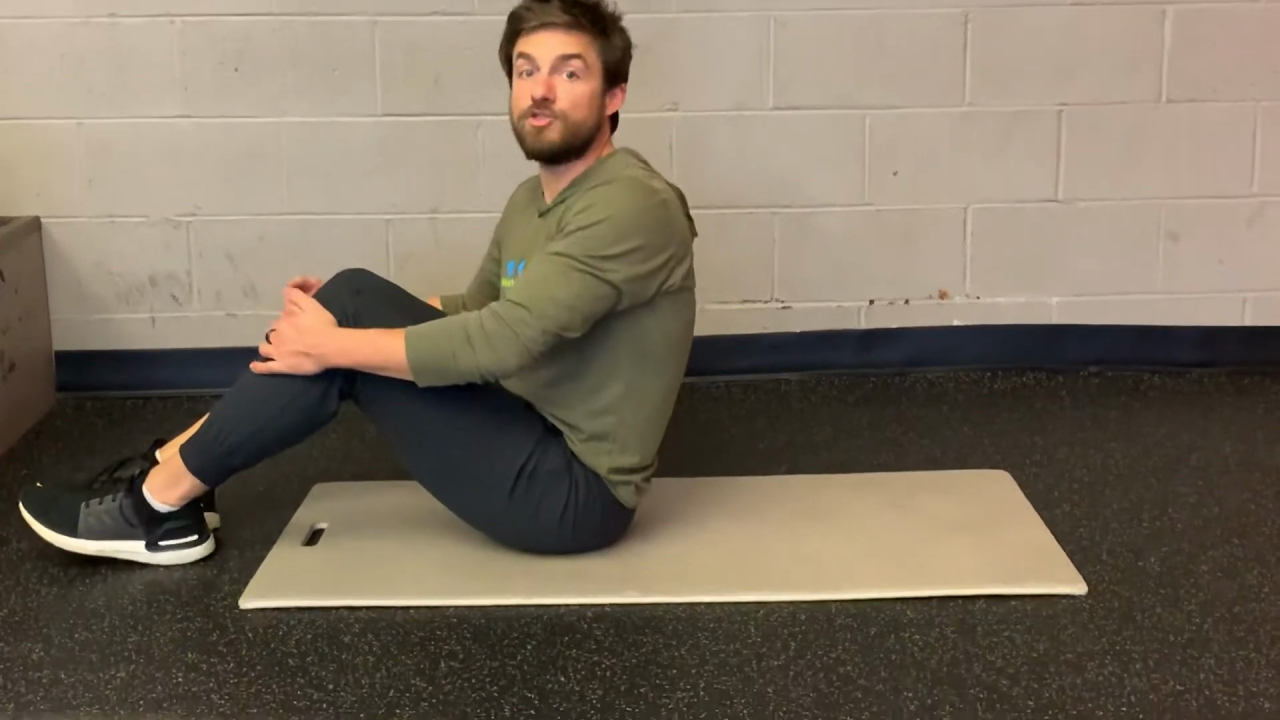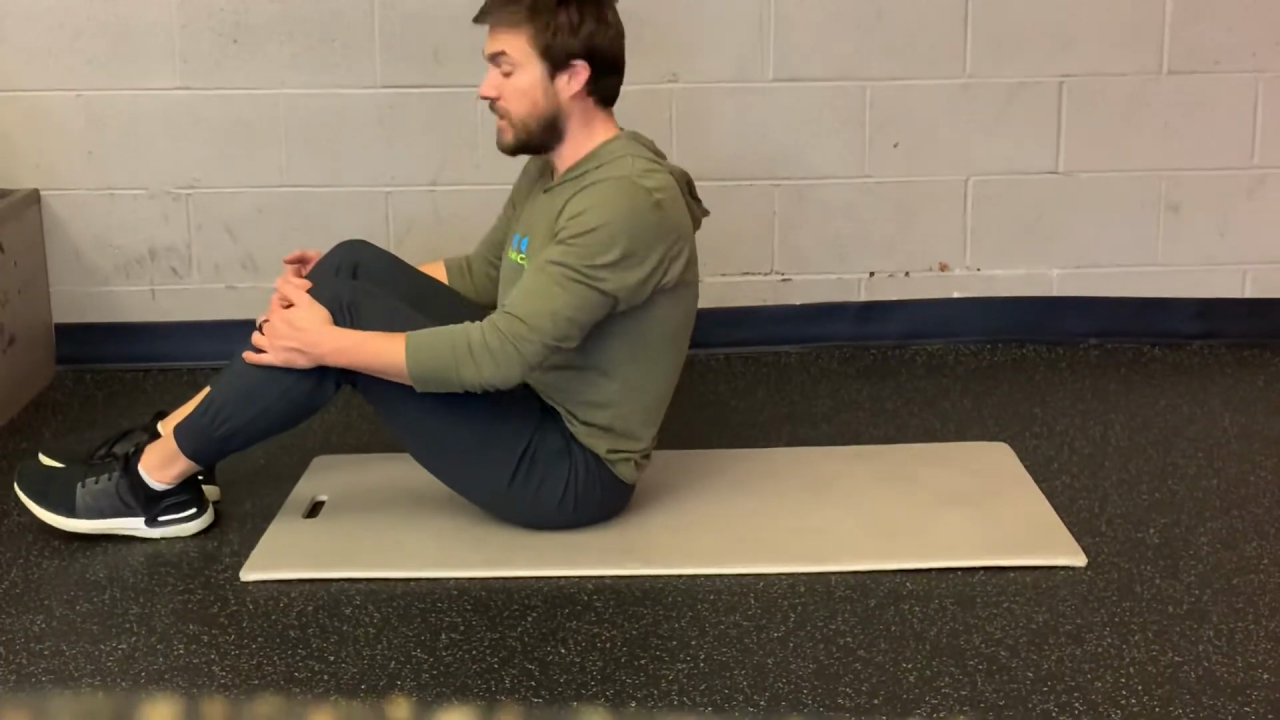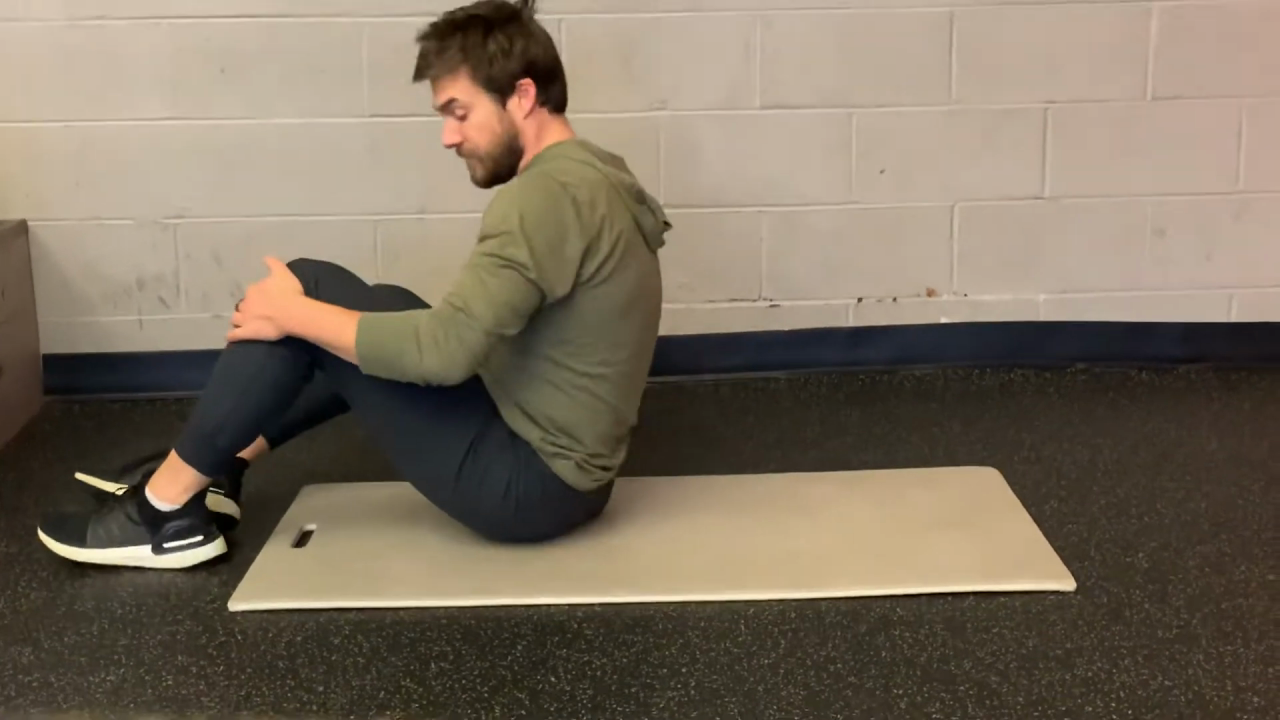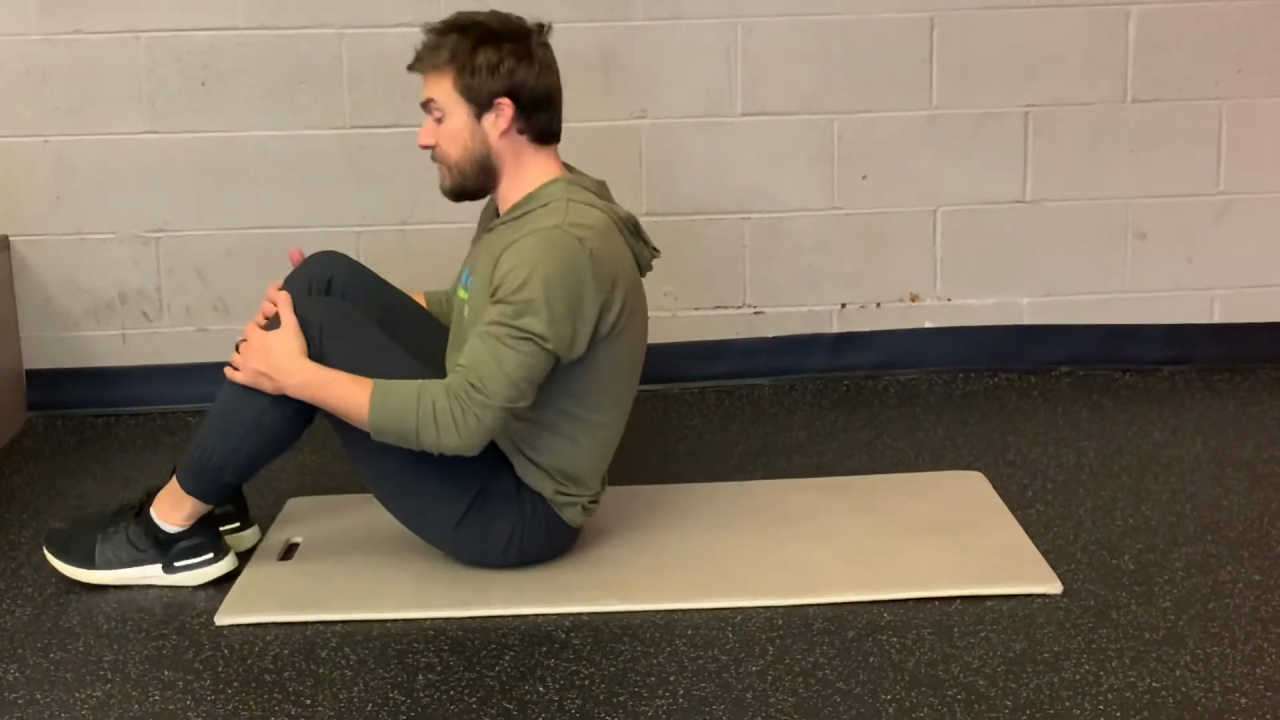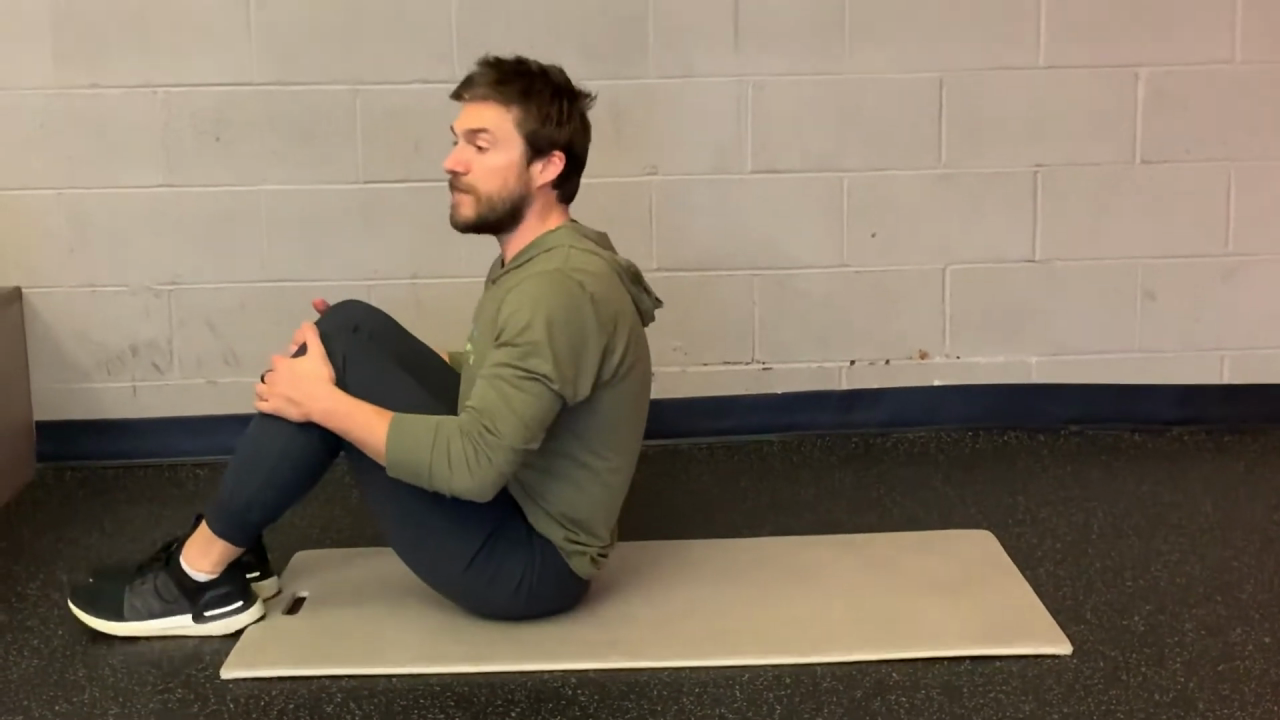
dt=1s
person 1, frame 1
left shoulder: (632, 207)
right shoulder: (533, 200)
left elbow: (500, 340)
right elbow: (479, 309)
left wrist: (332, 345)
right wrist: (345, 315)
left hip: (574, 492)
right hip: (542, 439)
left knee: (344, 351)
right knee: (354, 295)
left ankle: (158, 502)
right ankle: (172, 466)
person 1, frame 2
left shoulder: (626, 202)
right shoulder: (553, 168)
left elbow: (502, 353)
right elbow: (484, 275)
left wrist: (328, 342)
right wrist: (343, 281)
left hip: (572, 470)
right hip: (542, 407)
left knee: (341, 309)
right knee: (353, 265)
left ankle: (156, 480)
right ankle: (173, 438)
person 1, frame 3
left shoulder: (547, 195)
right shoulder: (587, 179)
left elbow: (446, 351)
left wrist: (296, 313)
left hip: (524, 482)
right hip: (562, 469)
left knee: (311, 287)
right knee: (375, 311)
left ankle: (167, 510)
right ankle: (218, 461)
person 1, frame 4
left shoulder: (560, 244)
right shoulder: (524, 203)
left elbow: (462, 422)
right elbow: (470, 310)
left wrist: (297, 376)
right wrist: (311, 301)
left hip: (518, 511)
right hip: (494, 438)
left knee: (314, 329)
right knee: (325, 278)
left ankle: (172, 528)
right ankle: (209, 498)
person 1, frame 5
left shoulder: (561, 290)
right shoulder: (534, 261)
left elbow: (475, 466)
right elbow: (490, 375)
left wrist: (323, 402)
right wrist: (346, 353)
left hip: (529, 562)
right hip: (513, 501)
left knee: (338, 358)
right knee: (348, 326)
left ankle: (202, 576)
right ankle: (229, 546)
